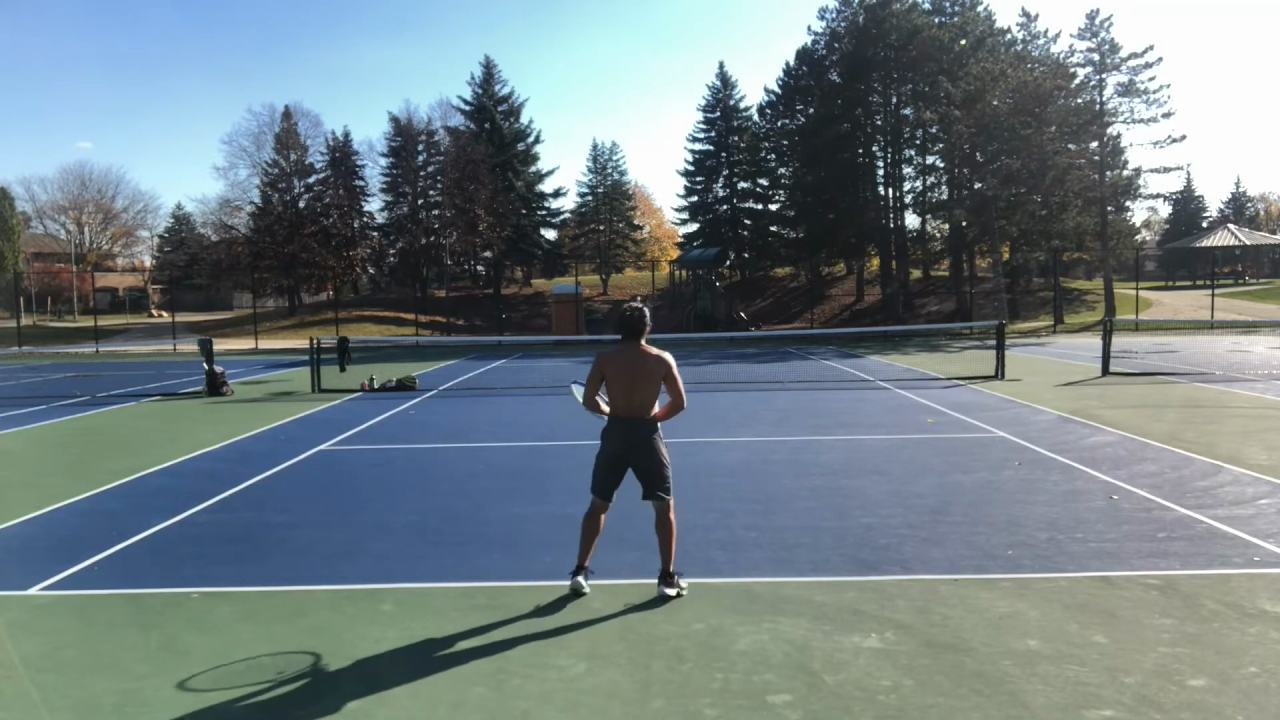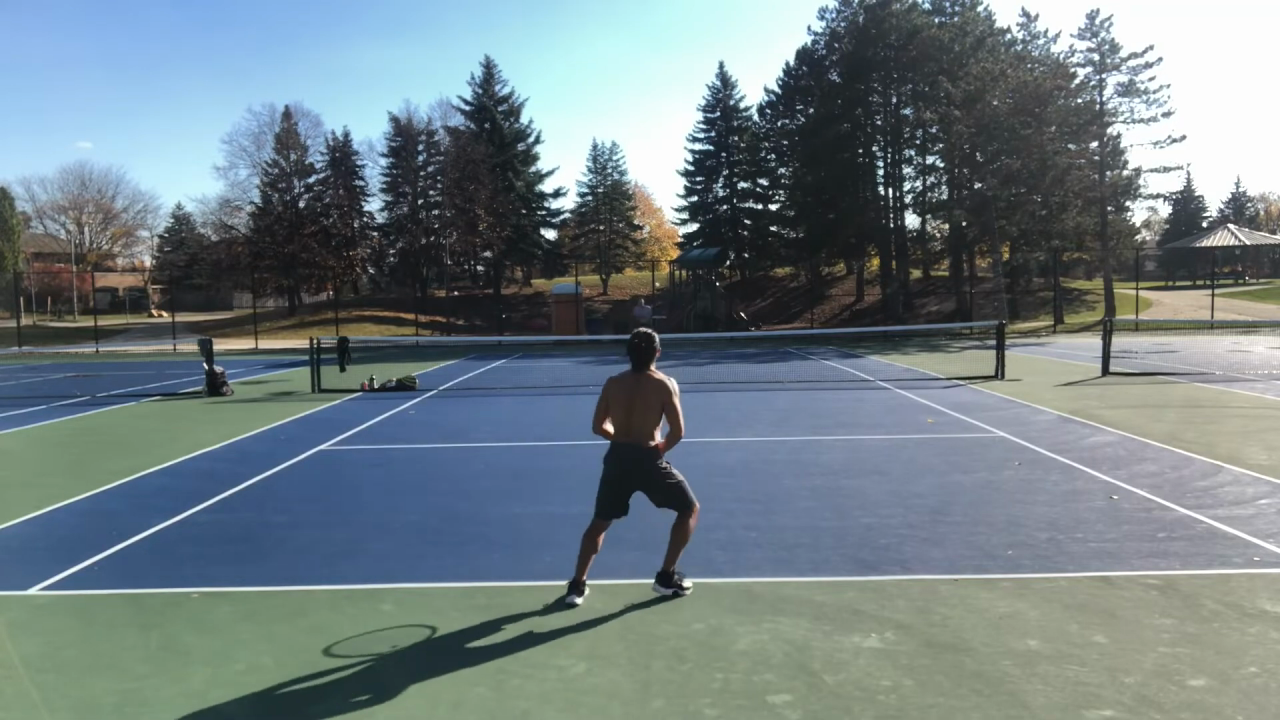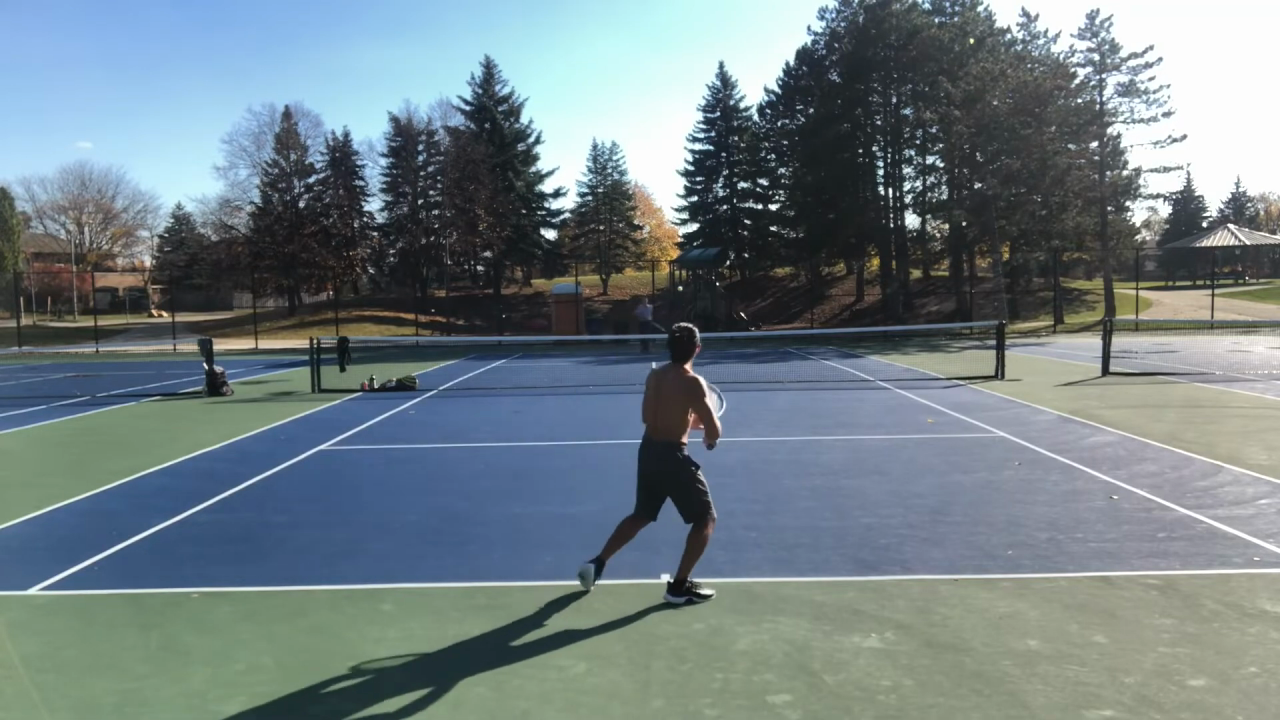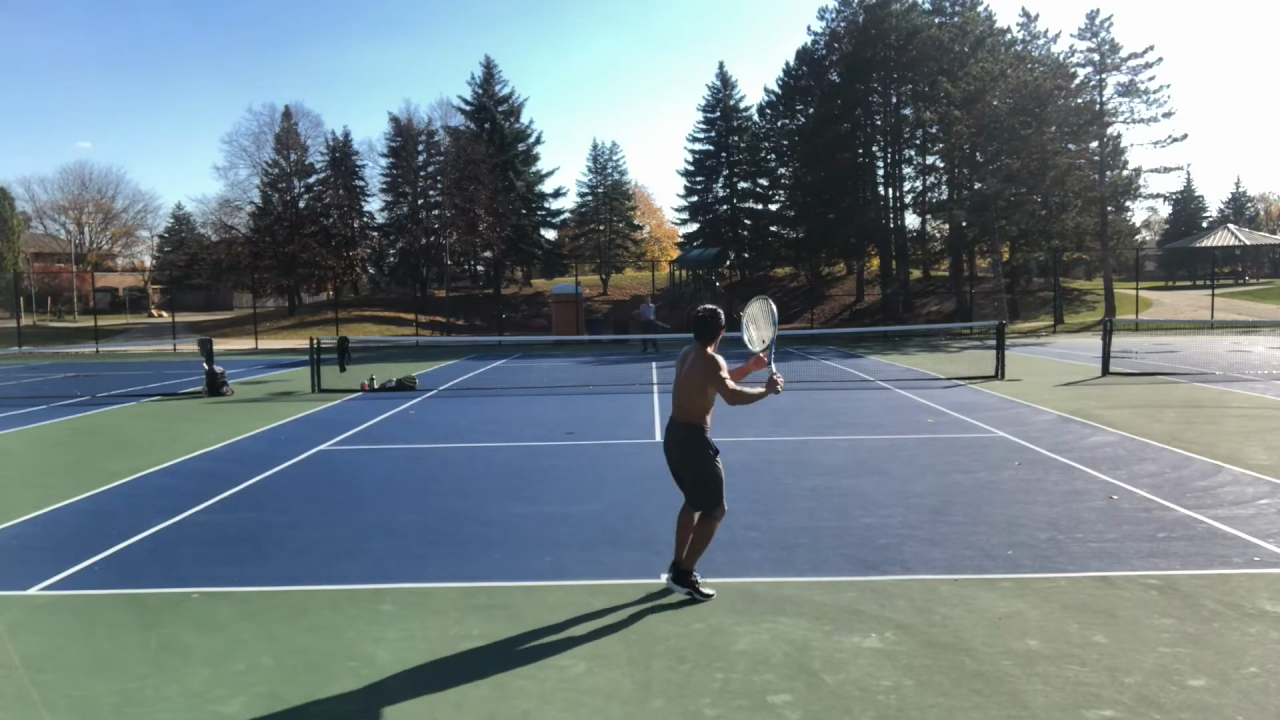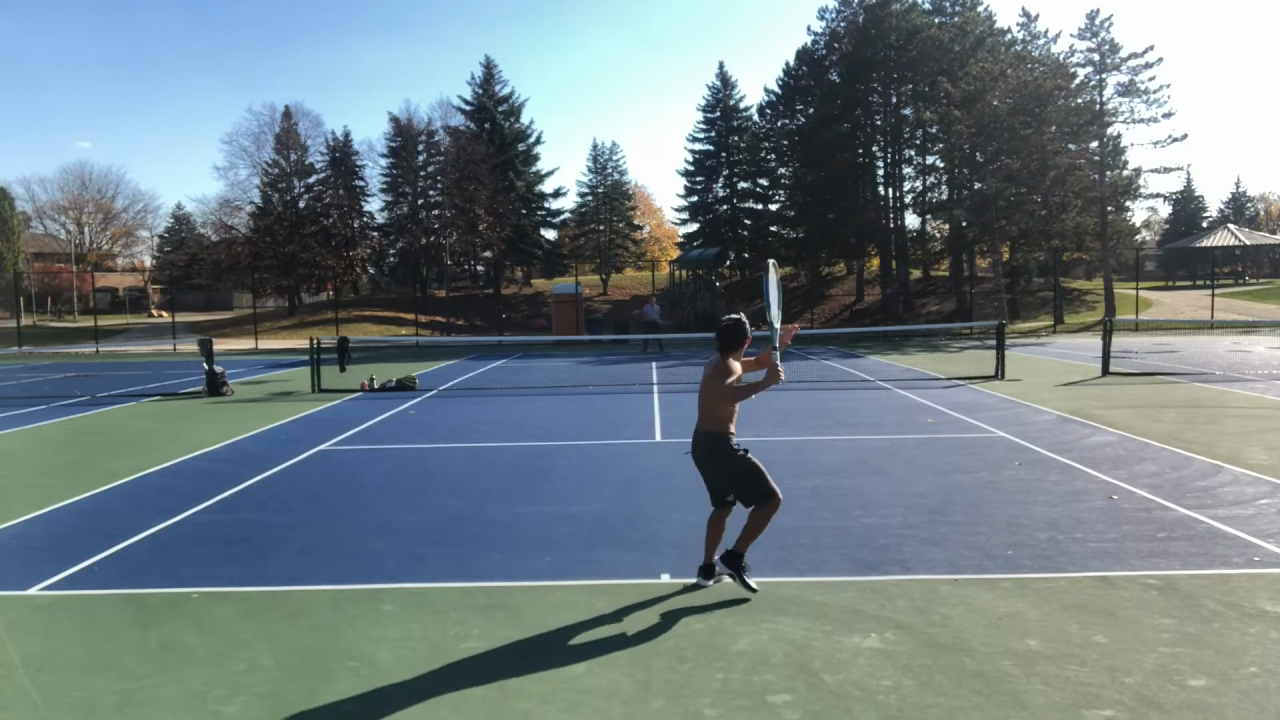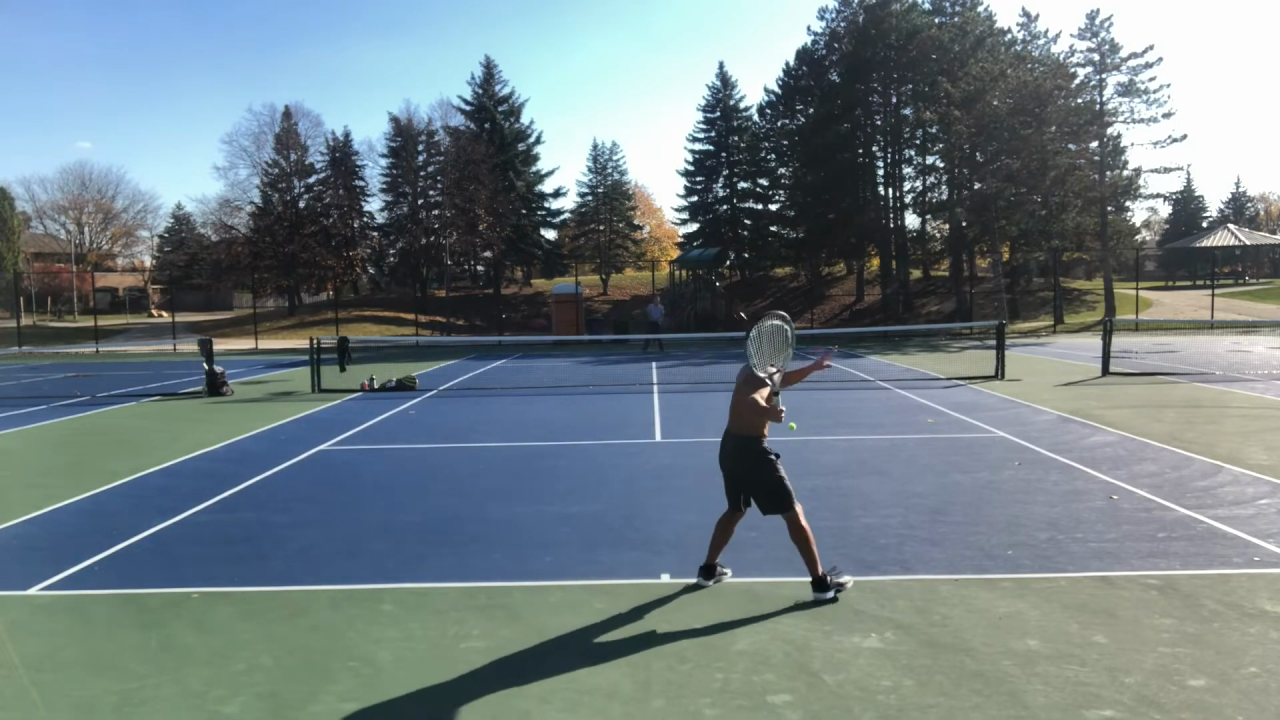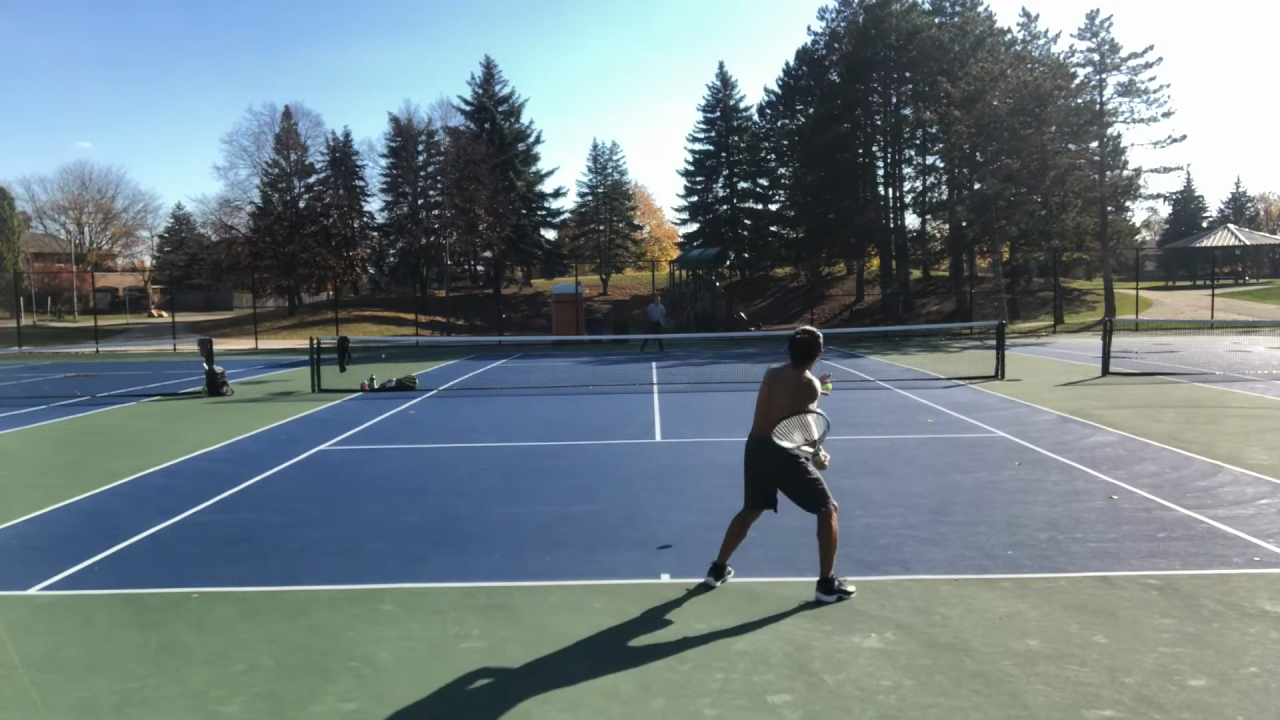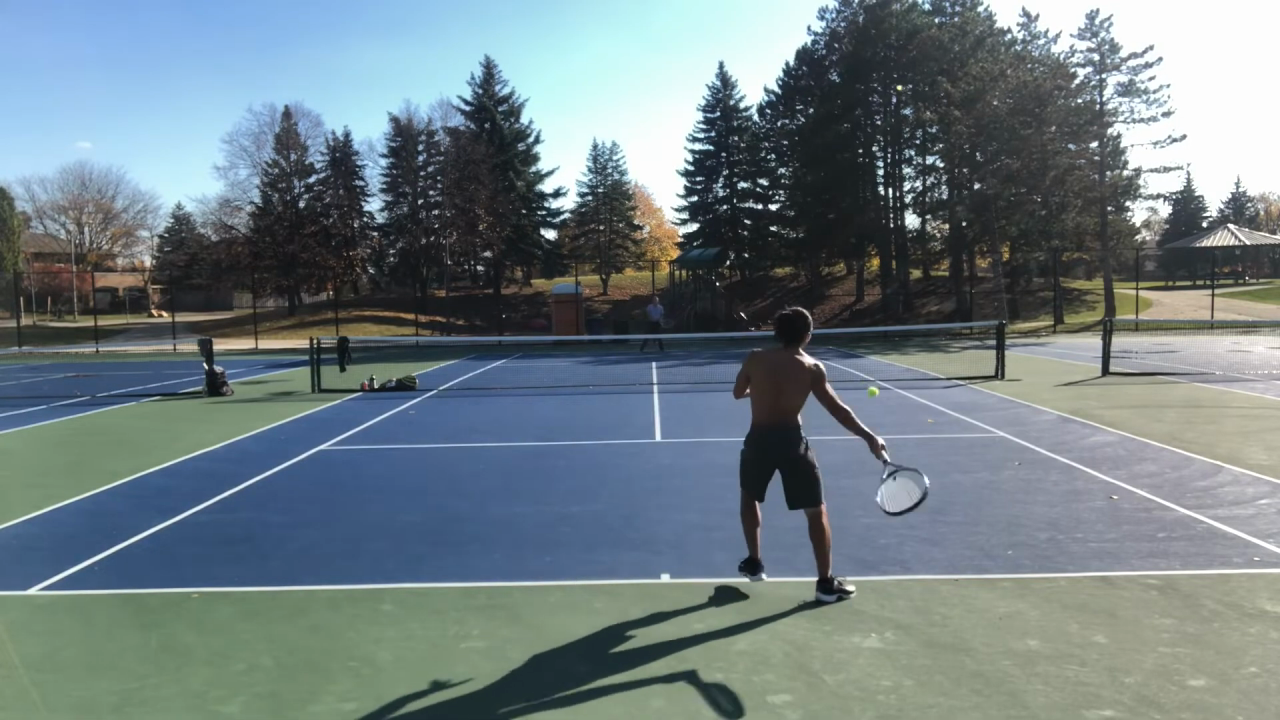
dt=0.2s
person 1, frame 1
left shoulder: (604, 358)
right shoulder: (662, 359)
left elbow: (589, 400)
right elbow: (679, 404)
left hip: (614, 434)
right hip: (646, 435)
left knee: (599, 504)
right knee: (663, 505)
left ankle: (581, 571)
right ankle: (668, 579)
person 1, frame 2
left shoulder: (613, 384)
right shoulder: (664, 385)
left elbow: (598, 427)
right elbow: (676, 433)
right wrist: (660, 449)
left hip: (616, 458)
right hip: (646, 460)
left knee: (600, 521)
right knee: (689, 509)
left ankle: (577, 586)
right ankle: (666, 576)
person 1, frame 3
left shoulder: (655, 375)
right shoulder: (693, 382)
right elbow: (714, 430)
right wrist: (710, 439)
left hip: (648, 452)
right hip: (671, 458)
left knee: (641, 516)
right knee: (706, 519)
left ankle: (596, 563)
right ankle: (680, 586)
person 1, frame 4
left shoulder: (688, 354)
right shoulder: (709, 359)
right elbow: (732, 396)
left wrist: (752, 365)
right wrist: (768, 389)
left hip: (674, 435)
right hip: (693, 439)
left knee: (693, 503)
right knee: (714, 512)
left ankle: (680, 569)
right ankle: (682, 575)
person 1, frame 5
left shoulder: (718, 363)
right shoulder: (728, 368)
left elbow: (755, 363)
right elbow: (723, 394)
left wrist: (780, 344)
right wrist: (763, 385)
left hip: (703, 444)
right hip: (720, 447)
left knee: (723, 505)
right knee: (771, 500)
left ankle: (708, 569)
right ankle: (734, 557)
person 1, frame 6
left shoulder: (749, 371)
right shoulder: (763, 376)
left elbow: (780, 381)
right elbow: (750, 403)
left wrist: (814, 367)
right wrist: (770, 412)
left hip: (731, 446)
right hip: (751, 450)
left knee: (736, 510)
right knee: (793, 512)
left ankle: (708, 569)
right ankle: (821, 581)
person 1, frame 7
left shoulder: (772, 373)
right shoulder: (809, 384)
right wrist: (818, 455)
left hip: (755, 448)
right hip: (783, 454)
left knee: (751, 511)
right knee: (828, 510)
left ankle: (719, 568)
right ankle: (827, 584)
person 1, frame 8
left shoulder: (755, 359)
right shoulder: (813, 368)
left elbow: (738, 393)
right elbow: (837, 409)
right wrist: (870, 438)
left hip: (759, 440)
right hip: (791, 440)
left knee: (749, 498)
right knee: (816, 511)
left ankle: (754, 562)
right ankle: (825, 583)
